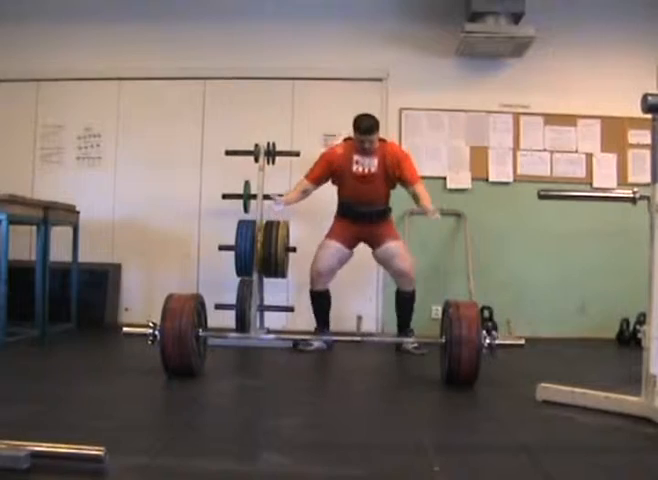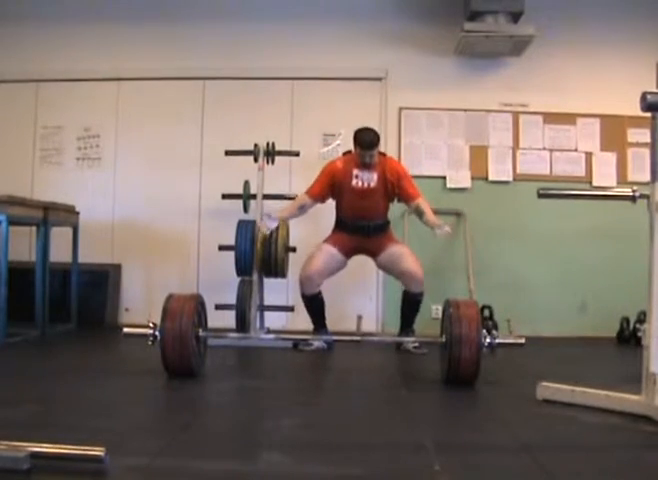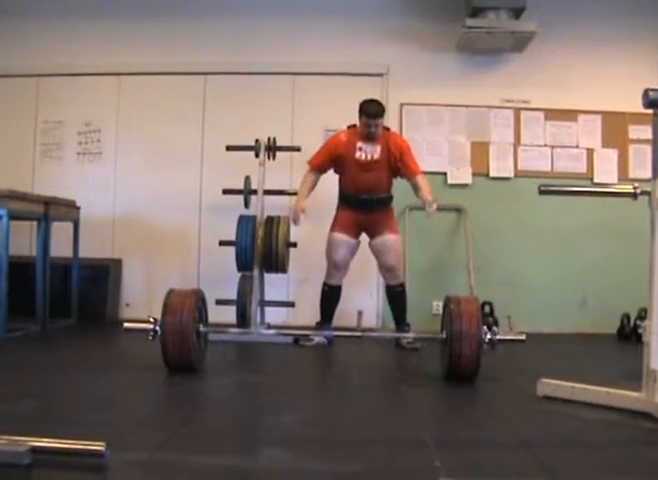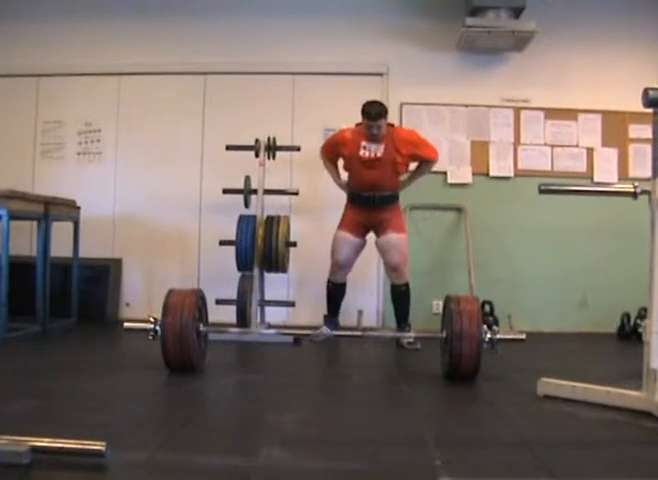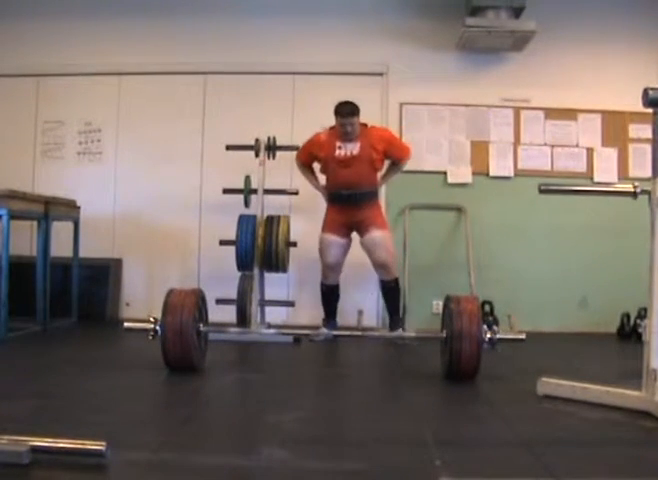
dt=0.4s
person 1, frame 1
left shoulder: (394, 154)
right shoulder: (336, 154)
left elbow: (415, 185)
right elbow: (308, 184)
left wrist: (427, 206)
right wrist: (285, 200)
left hip: (380, 224)
right hip: (345, 223)
left knee: (406, 275)
right knee: (318, 274)
left ankle: (405, 335)
right ankle: (322, 334)
person 1, frame 2
left shoulder: (393, 168)
right shoulder: (337, 168)
left elbow: (416, 201)
right elbow: (308, 199)
left wrist: (434, 223)
right wrist: (279, 218)
left hip: (380, 236)
right hip: (344, 234)
left knee: (415, 277)
right knee: (308, 277)
left ankle: (406, 335)
right ankle: (321, 334)
person 1, frame 3
left shoulder: (396, 143)
right shoulder: (340, 140)
left elbow: (416, 176)
right elbow: (314, 170)
left wrist: (427, 197)
right wrist: (300, 200)
left hip: (381, 213)
right hip: (348, 211)
left knee: (392, 270)
right knee: (335, 269)
left ankle: (403, 330)
right ankle: (323, 330)
person 1, frame 4
left shoulder: (404, 138)
right shoulder: (345, 138)
left elbow: (431, 157)
right elbow: (326, 153)
left wrist: (406, 182)
right wrist: (339, 181)
left hip: (388, 211)
right hip: (355, 209)
left knee: (397, 269)
right knee: (338, 266)
left ankle: (404, 329)
right ankle: (330, 322)
person 1, frame 5
left shoulder: (379, 137)
right shoulder: (321, 141)
left elbow: (403, 156)
right elbow: (301, 161)
left wrist: (380, 182)
right wrist: (319, 187)
left hip: (369, 210)
right hip: (336, 211)
left knee: (386, 265)
right knee: (330, 269)
left ankle: (396, 325)
right ankle: (329, 324)
